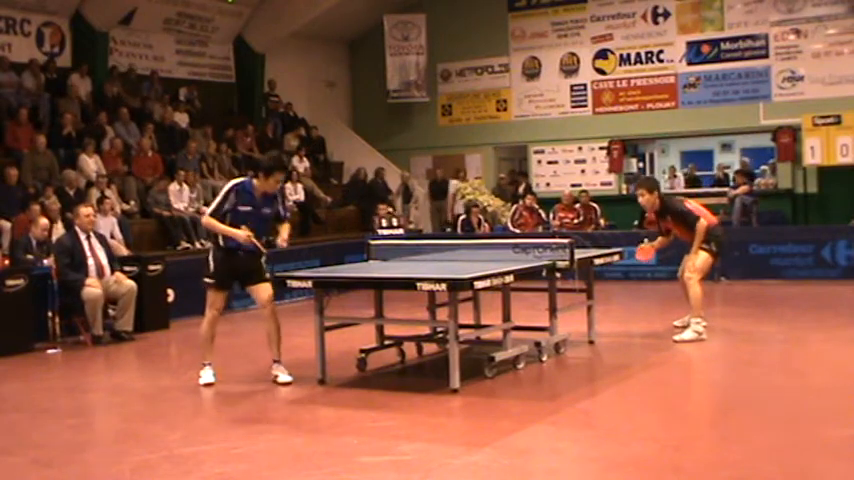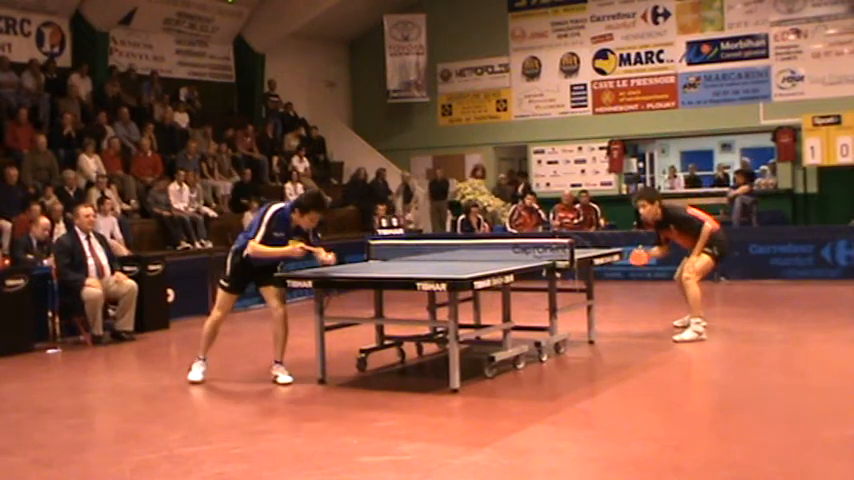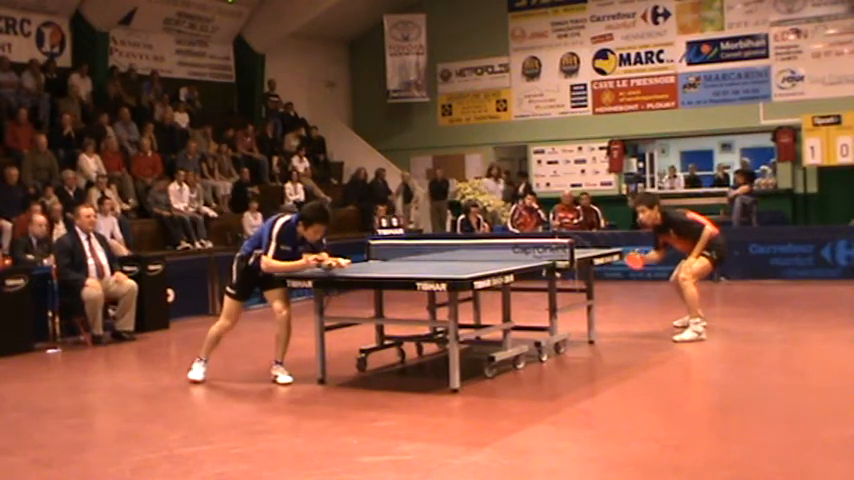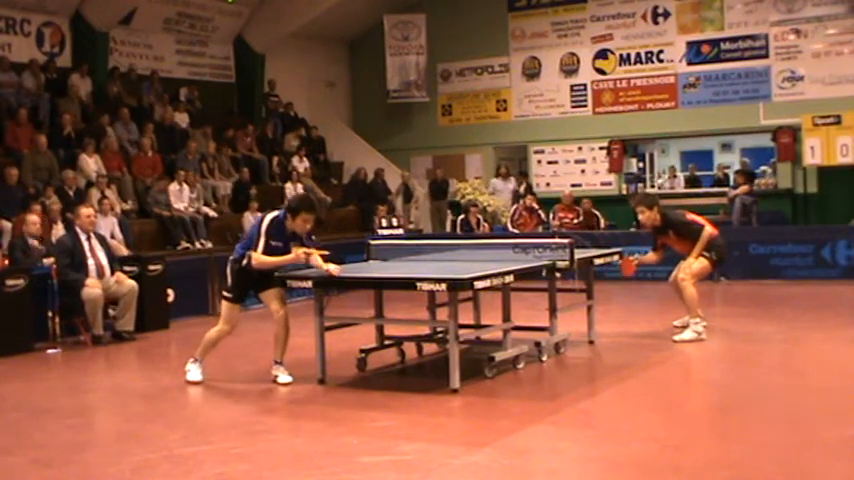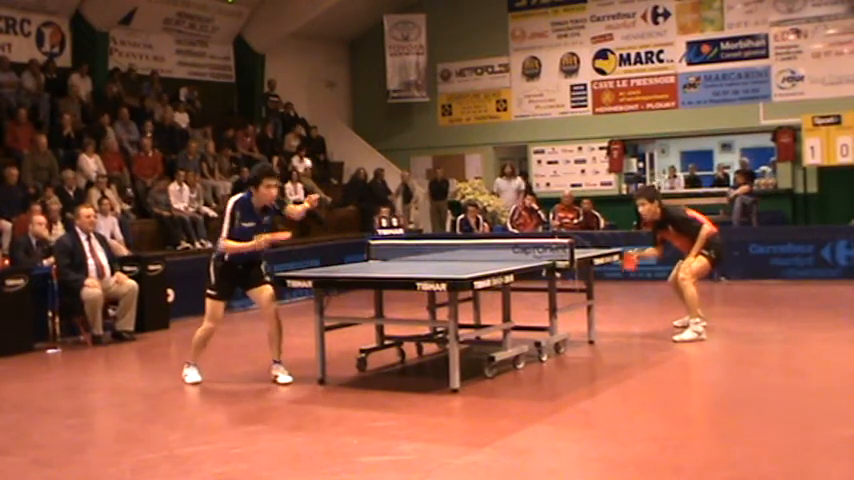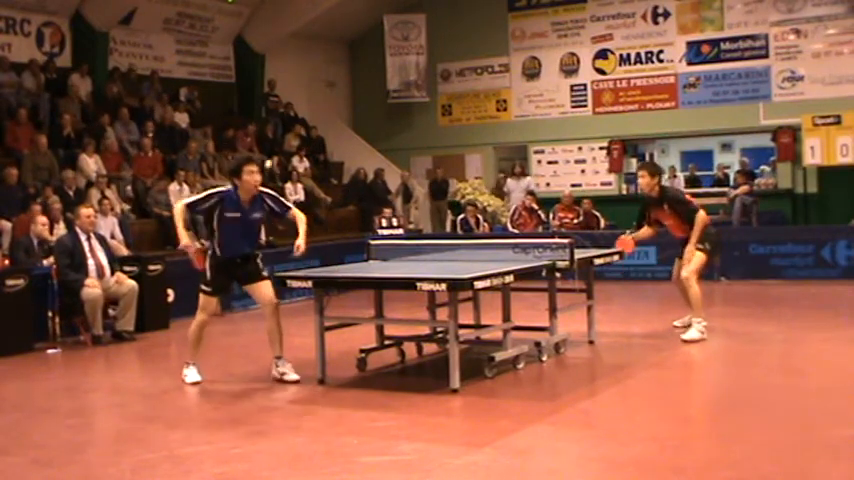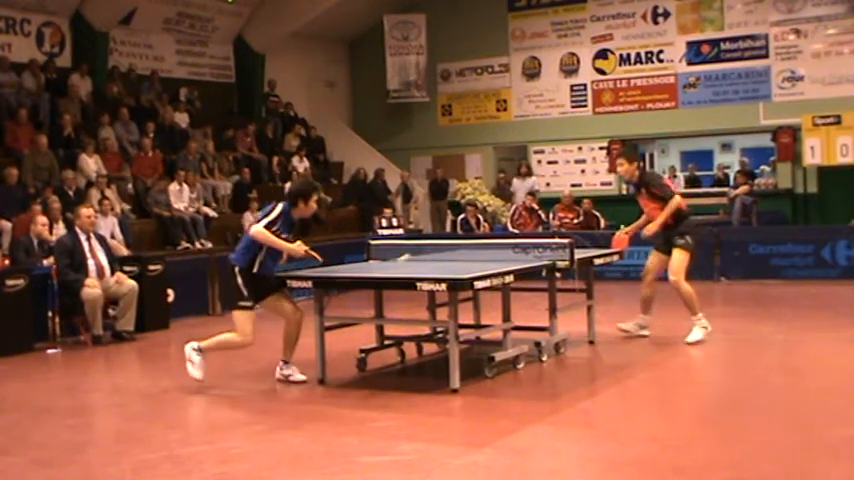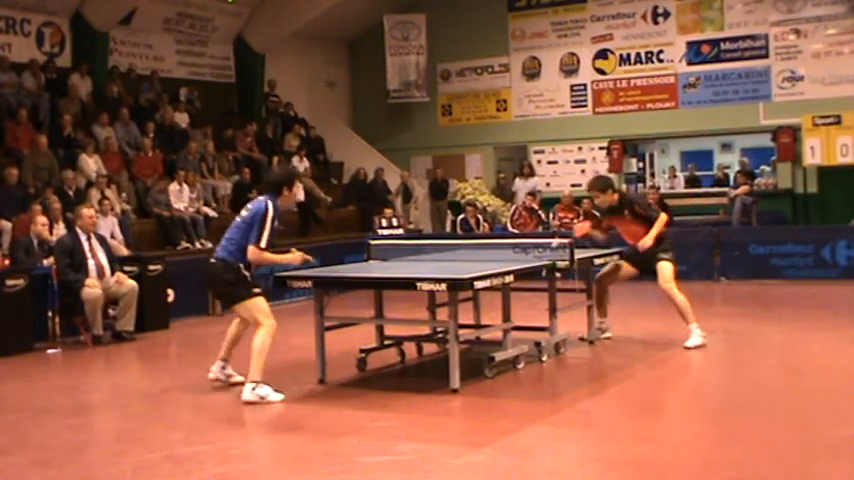
dt=0.4s
person 1, frame 1
left shoulder: (275, 196)
right shoulder: (235, 188)
left elbow: (283, 221)
right elbow: (206, 219)
left wrist: (283, 234)
right wrist: (233, 232)
left hip: (253, 255)
right hip: (225, 254)
left knee: (269, 306)
right knee: (213, 312)
left ankle: (277, 365)
right ankle: (207, 366)
person 1, frame 2
left shoulder: (306, 223)
right shoulder: (273, 213)
left elbow: (314, 248)
right elbow: (253, 249)
left wrist: (324, 256)
right wrist: (287, 250)
left hip: (268, 265)
right hip: (243, 260)
left knee: (280, 311)
right knee: (219, 314)
left ankle: (278, 366)
right ankle: (200, 362)
person 1, frame 3
left shoulder: (314, 230)
right shoulder: (280, 225)
left elbow: (320, 255)
right elbow: (266, 264)
left wrist: (332, 261)
right wrist: (302, 264)
left hip: (274, 270)
right hip: (248, 265)
left knee: (283, 313)
right knee: (227, 322)
left ankle: (278, 366)
right ankle: (201, 362)
person 1, frame 4
left shoulder: (302, 227)
right shoulder: (269, 222)
left elbow: (310, 254)
right elbow: (257, 261)
left wrist: (324, 266)
right wrist: (291, 258)
left hip: (267, 271)
right hip: (242, 267)
left knee: (281, 313)
right knee: (226, 327)
left ankle: (278, 366)
right ankle: (195, 362)
person 1, frame 5
left shoulder: (271, 202)
right shoulder: (236, 204)
left elbow: (293, 213)
right elbow: (223, 244)
left wrist: (306, 206)
right wrist: (252, 245)
left hip: (252, 265)
right hip: (225, 265)
left knee: (272, 311)
right knee: (211, 323)
left ankle: (276, 366)
right ankle: (190, 365)
person 1, frame 6
left shoulder: (265, 197)
right shoulder: (220, 197)
left elbow: (297, 215)
right elbow: (181, 206)
left wrist: (301, 238)
right wrist: (183, 235)
left hip: (249, 259)
right hip: (220, 260)
left knee: (271, 304)
right knee: (204, 316)
left ankle: (279, 363)
right ankle: (190, 365)
person 1, frame 7
left shoulder: (293, 218)
right shoulder: (279, 210)
right elbow: (256, 232)
left wrist: (295, 249)
right wrist: (289, 248)
left hip: (263, 275)
right hip: (244, 273)
left knee: (295, 316)
right knee: (244, 338)
left ankle: (285, 367)
right ankle: (197, 349)
person 1, frame 8
left shoulder: (261, 202)
right shoulder: (268, 209)
right elbow: (253, 255)
right wrist: (287, 259)
left hip: (222, 268)
right hip: (230, 271)
left knee: (248, 318)
right knee: (267, 324)
left ankle: (221, 367)
right ankle: (254, 386)
person 2, frame 1
left shoulder: (673, 206)
right shoulder: (659, 212)
left elbow: (702, 223)
right elbow: (666, 237)
left wrist: (693, 253)
right wrist: (651, 246)
left hip: (710, 237)
right hip: (697, 239)
left knee: (691, 276)
right knee: (683, 276)
left ankle: (697, 328)
right ankle: (696, 316)
person 2, frame 2
left shoulder: (675, 214)
right shoulder: (658, 223)
left elbow: (707, 226)
right elbow: (662, 249)
left wrist: (694, 255)
right wrist: (646, 254)
left hip: (713, 242)
right hip: (699, 245)
left knee: (689, 276)
right knee: (680, 278)
left ankle: (697, 328)
right ankle: (696, 316)
person 2, frame 3
left shoulder: (675, 218)
right shoulder: (658, 227)
left elbow: (707, 230)
right elbow: (659, 253)
left wrist: (693, 257)
right wrist: (643, 258)
left hip: (713, 247)
right hip: (698, 249)
left knee: (685, 277)
right knee: (676, 280)
left ankle: (697, 328)
right ankle: (696, 316)
person 2, frame 4
left shoulder: (674, 220)
right shoulder: (657, 228)
left elbow: (707, 230)
right elbow: (657, 255)
left wrist: (692, 257)
right wrist: (639, 260)
left hip: (712, 247)
right hip: (696, 250)
left knee: (685, 277)
right knee: (675, 280)
left ankle: (697, 327)
right ankle: (696, 316)
person 2, frame 5
left shoulder: (674, 215)
right shoulder: (656, 223)
left elbow: (706, 229)
right elbow: (657, 250)
left wrist: (691, 257)
right wrist: (639, 254)
left hip: (711, 246)
right hip: (695, 248)
left knee: (685, 277)
right knee: (674, 280)
left ankle: (697, 327)
right ankle: (696, 316)
person 2, frame 6
left shoulder: (672, 195)
right shoulder: (651, 202)
left elbow: (701, 215)
right elbow: (651, 228)
left wrist: (692, 245)
right wrist: (632, 236)
left hip: (703, 237)
right hip: (688, 239)
left knee: (687, 276)
right knee: (678, 279)
left ankle: (699, 327)
right ankle: (696, 316)
person 2, frame 7
left shoulder: (650, 180)
right shoulder: (638, 186)
left elbow: (676, 200)
left wrist: (656, 224)
right wrist: (632, 228)
left hip: (680, 229)
right hip: (665, 233)
left knee: (675, 279)
right knee: (648, 276)
left ankle: (700, 323)
right ankle: (642, 323)
person 2, frame 8
left shoulder: (633, 200)
right shoulder: (608, 210)
left elbow: (662, 217)
right elbow: (603, 234)
left wrist: (650, 237)
right wrist: (589, 230)
left hip: (657, 247)
right hip: (637, 251)
left knee: (668, 287)
right knee: (601, 279)
left ankle: (696, 332)
right ankle: (602, 326)
person 3, frame 1
left shoulder: (100, 237)
right shoulder: (65, 241)
left elbow: (112, 260)
right elbow: (63, 272)
left wrist: (117, 271)
right wrist: (85, 280)
left hip: (108, 280)
right hip: (83, 284)
left knee: (130, 286)
right knee: (95, 294)
left ankle: (120, 329)
right ankle: (97, 334)
person 3, frame 2
left shoulder: (99, 237)
right shoulder: (64, 242)
left elbow: (112, 260)
right elbow: (63, 272)
left wrist: (117, 272)
right wrist: (85, 280)
left hip: (108, 280)
right hip: (84, 284)
left knee: (131, 286)
right knee: (95, 294)
left ankle: (121, 329)
right ankle: (97, 334)
person 3, frame 3
left shoulder: (100, 238)
right shoulder: (65, 242)
left elbow: (112, 260)
right elbow: (63, 271)
left wrist: (117, 271)
right wrist: (85, 280)
left hip: (108, 280)
right hip: (84, 285)
left knee: (130, 286)
right knee: (95, 294)
left ankle: (122, 329)
right ankle: (97, 334)
person 3, frame 4
left shoulder: (100, 238)
right shoulder: (65, 242)
left elbow: (112, 260)
right elbow: (63, 271)
left wrist: (117, 271)
right wrist: (85, 280)
left hip: (108, 280)
right hip: (85, 284)
left knee: (131, 286)
right knee: (95, 294)
left ankle: (122, 329)
right ankle: (97, 334)
person 3, frame 5
left shoulder: (100, 238)
right shoulder: (65, 242)
left elbow: (112, 260)
right elbow: (63, 271)
left wrist: (117, 272)
right wrist: (84, 280)
left hip: (108, 281)
right hip: (84, 284)
left knee: (131, 286)
right knee: (95, 294)
left ankle: (122, 329)
right ankle: (97, 334)
person 3, frame 6
left shoulder: (100, 238)
right shoulder: (65, 242)
left elbow: (112, 260)
right elbow: (63, 272)
left wrist: (117, 272)
right wrist: (84, 280)
left hip: (108, 281)
right hip: (85, 284)
left knee: (131, 286)
right knee: (95, 294)
left ankle: (122, 329)
right ankle: (97, 334)
person 3, frame 7
left shoulder: (100, 238)
right shoulder: (65, 242)
left elbow: (112, 260)
right elbow: (63, 272)
left wrist: (117, 272)
right wrist: (84, 280)
left hip: (108, 281)
right hip: (84, 284)
left knee: (131, 286)
right knee: (95, 294)
left ankle: (122, 329)
right ankle: (97, 334)
person 3, frame 8
left shoulder: (100, 238)
right shoulder: (65, 242)
left elbow: (112, 261)
right elbow: (63, 272)
left wrist: (117, 272)
right wrist: (84, 280)
left hip: (108, 281)
right hip: (84, 285)
left knee: (131, 286)
right knee: (95, 294)
left ankle: (122, 329)
right ankle: (97, 334)
